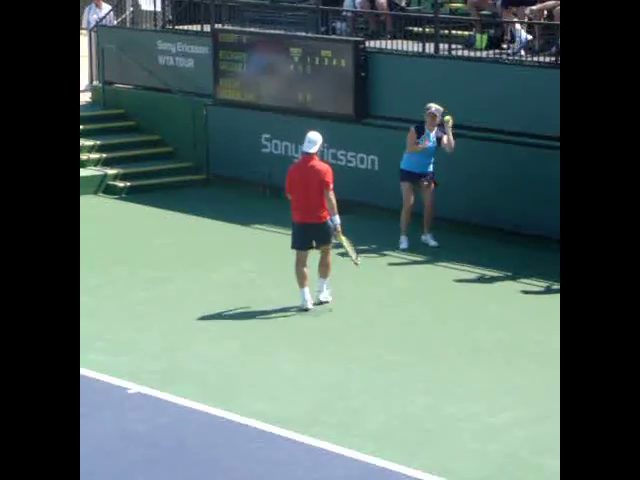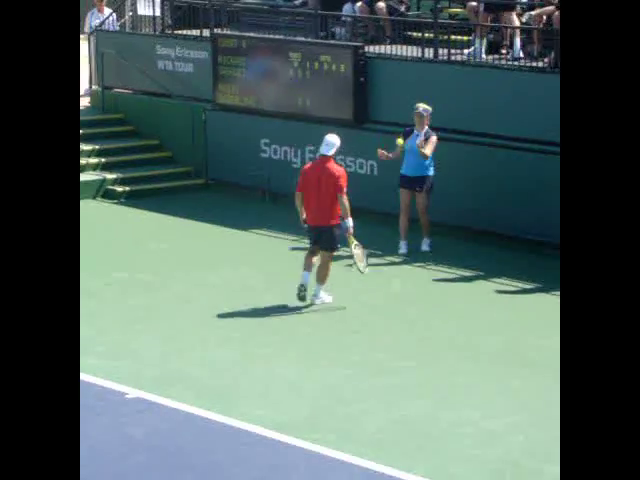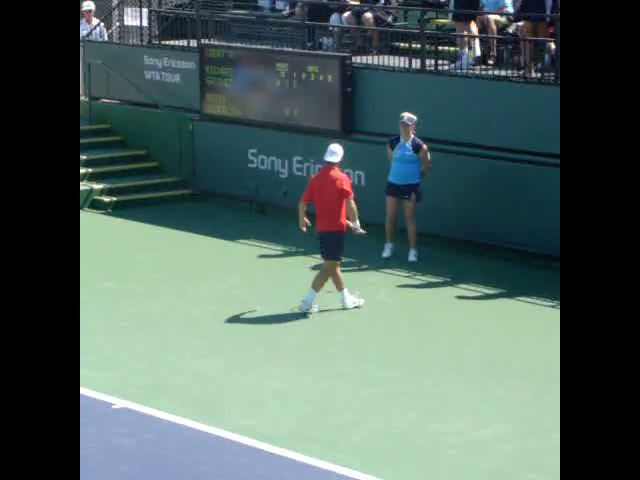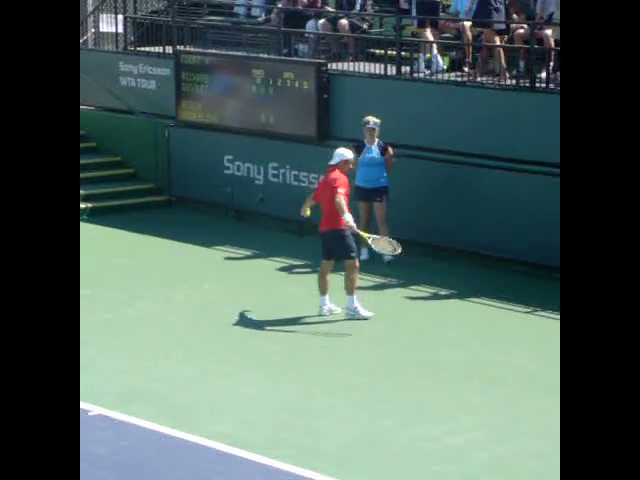
dt=0.4s
person 1, frame 1
left shoulder: (293, 169)
right shoulder: (324, 168)
left elbow: (290, 195)
right elbow: (329, 196)
right wrist: (336, 219)
left hip: (300, 220)
right hip: (321, 219)
left knee: (301, 259)
right knee: (326, 251)
left ankle: (306, 298)
right ankle: (323, 291)
person 1, frame 2
left shoulder: (307, 169)
right shoulder: (338, 172)
left elbow: (298, 196)
right elbow: (342, 199)
left wrist: (302, 214)
right wrist: (348, 222)
left hip: (312, 220)
right hip: (330, 221)
left knee: (313, 251)
right knee: (326, 258)
left ankle: (304, 282)
right ankle: (318, 294)
person 1, frame 3
left shoulder: (314, 179)
right shoulder: (342, 178)
left elbow: (303, 202)
right elbow: (350, 204)
left wrist: (302, 218)
right wrist: (356, 223)
left hip: (322, 228)
right hip: (336, 228)
left knee: (333, 264)
right knee: (329, 266)
left ankle: (346, 298)
right ankle: (307, 302)
person 1, frame 4
left shoulder: (323, 180)
right shoulder: (339, 178)
left elbow: (312, 199)
right elbow: (338, 198)
left wrist: (304, 209)
right wrist: (348, 218)
left hip: (325, 229)
right hip: (338, 228)
left knee: (325, 266)
right knee: (352, 266)
left ankle: (324, 305)
right ankle: (353, 308)
person 2, frame 1
left shoulder: (441, 134)
right shoulder: (415, 130)
left elbow: (450, 147)
right elbow: (409, 149)
left wrist: (448, 130)
right wrist: (421, 146)
left hip: (426, 172)
right hip: (408, 171)
left knee: (429, 205)
right knee: (409, 204)
left ankle: (426, 235)
right ankle: (403, 237)
person 2, frame 2
left shoulder: (431, 136)
right shoulder: (406, 134)
left elbow: (426, 155)
right elbow: (398, 154)
left wrist: (421, 149)
right wrist: (387, 155)
left hip: (424, 177)
right hip: (406, 175)
left knee: (422, 210)
right knee: (404, 210)
left ankle: (426, 239)
right ankle: (403, 242)
person 2, frame 3
left shoulder: (419, 146)
right shoulder: (392, 143)
left elbow: (427, 165)
left wrist: (418, 178)
left hip: (411, 185)
right hip: (393, 183)
left knee: (409, 217)
right knee: (390, 216)
left ankle: (413, 250)
right ankle: (388, 245)
person 2, frame 4
left shoulder: (385, 148)
right shoulder: (358, 148)
left elbow: (389, 167)
right elbow: (355, 166)
left wrist: (379, 176)
left hip: (379, 188)
right hip: (362, 187)
left knee: (381, 220)
right knee: (364, 220)
right ankle: (364, 248)
